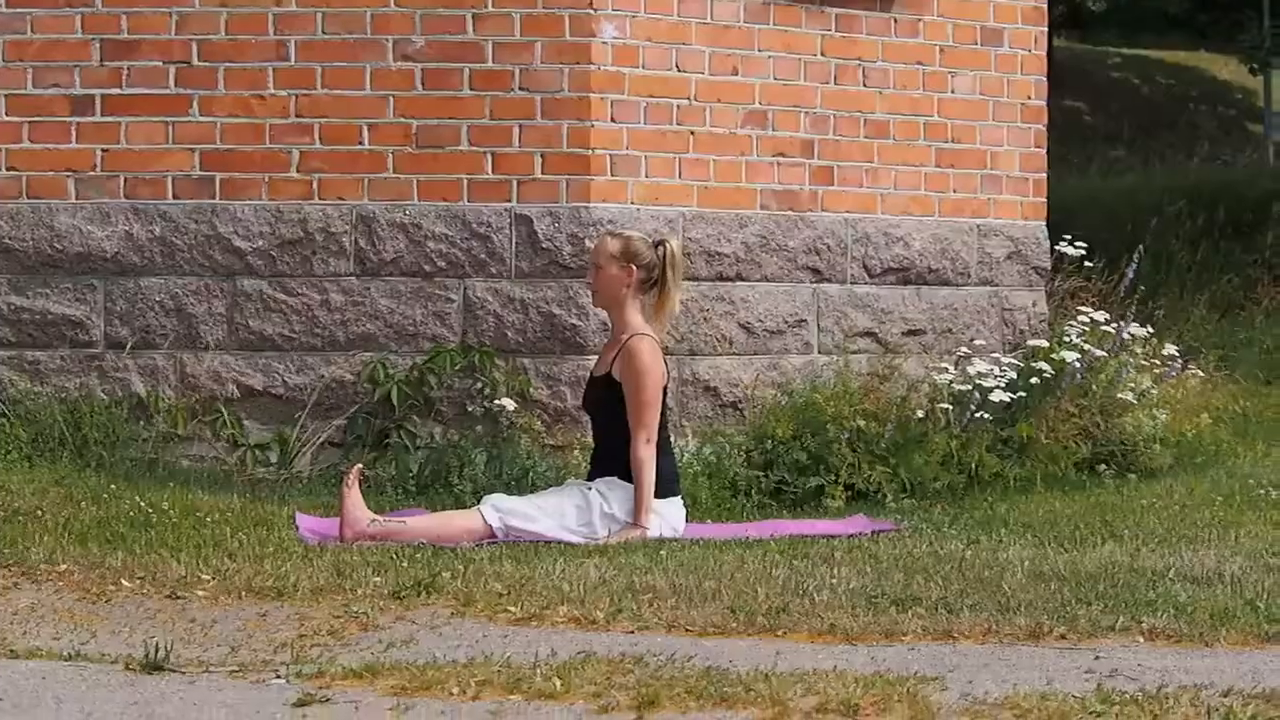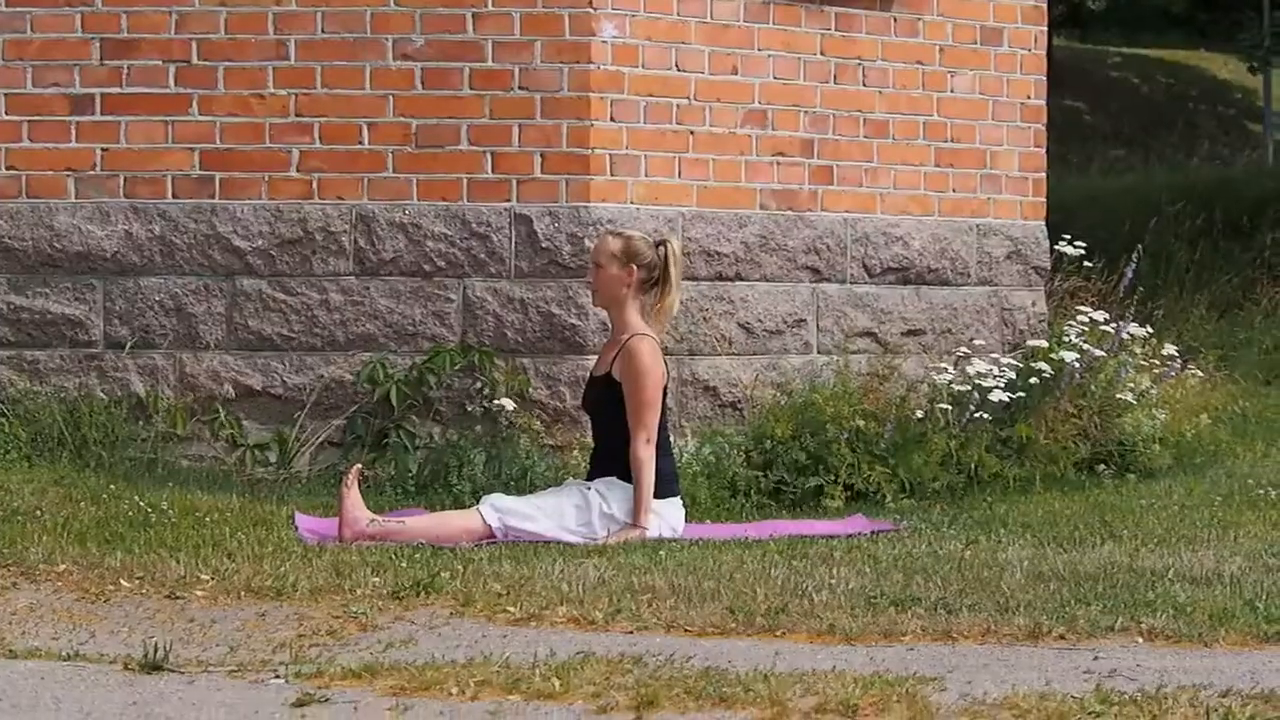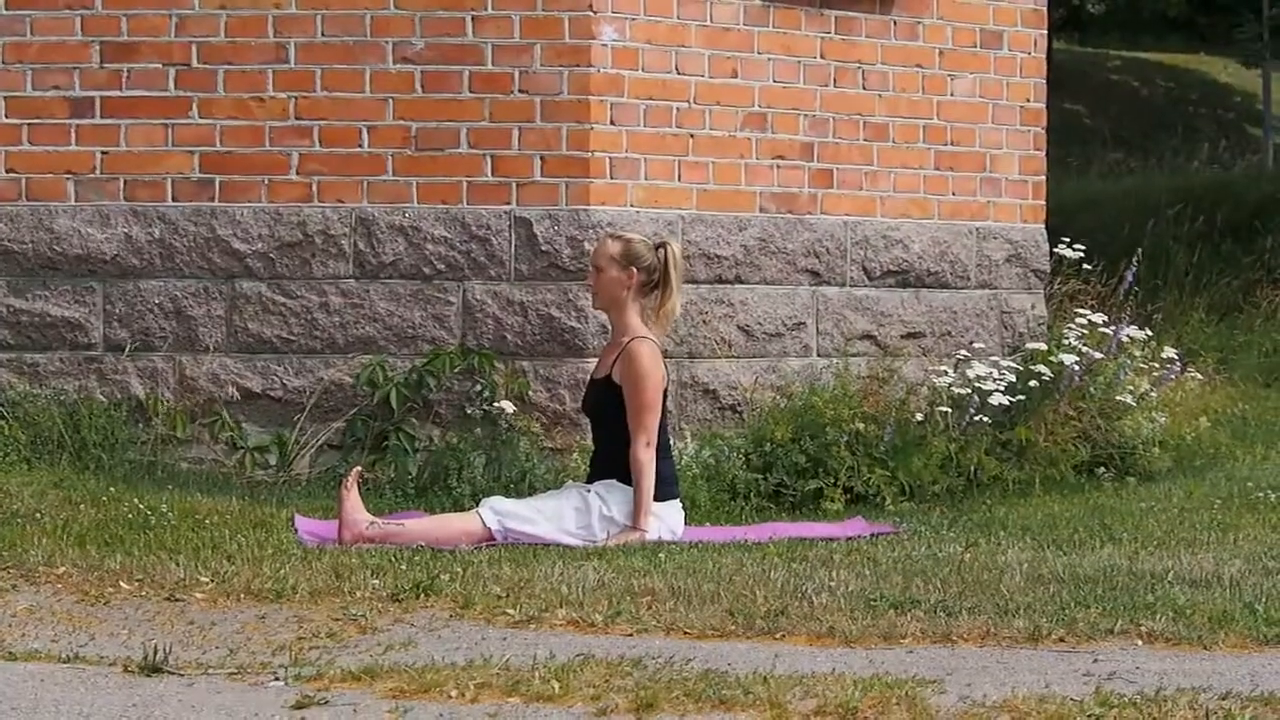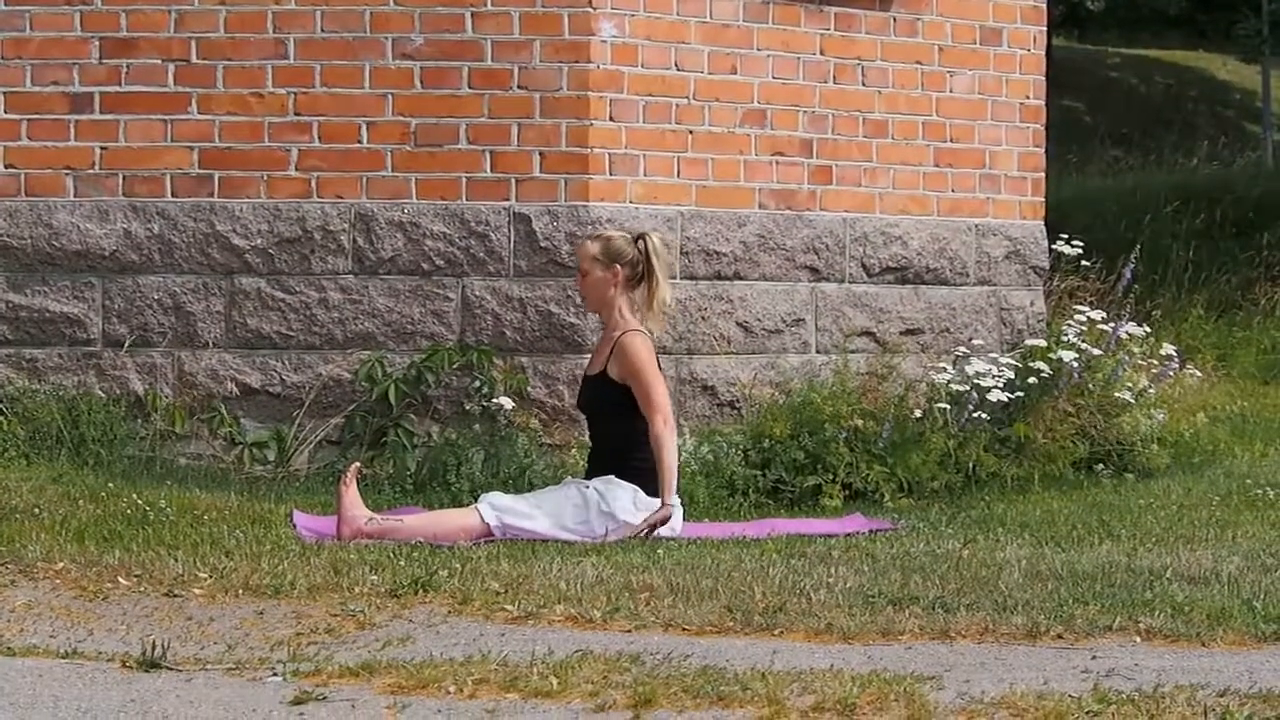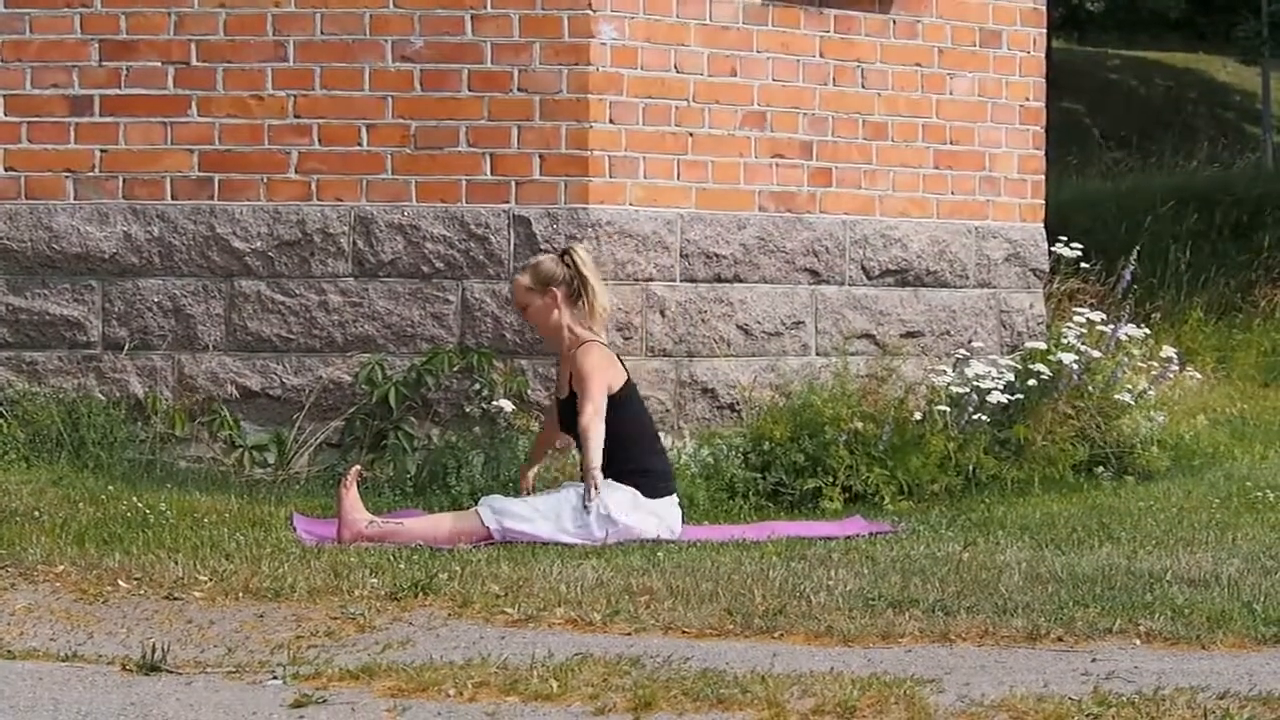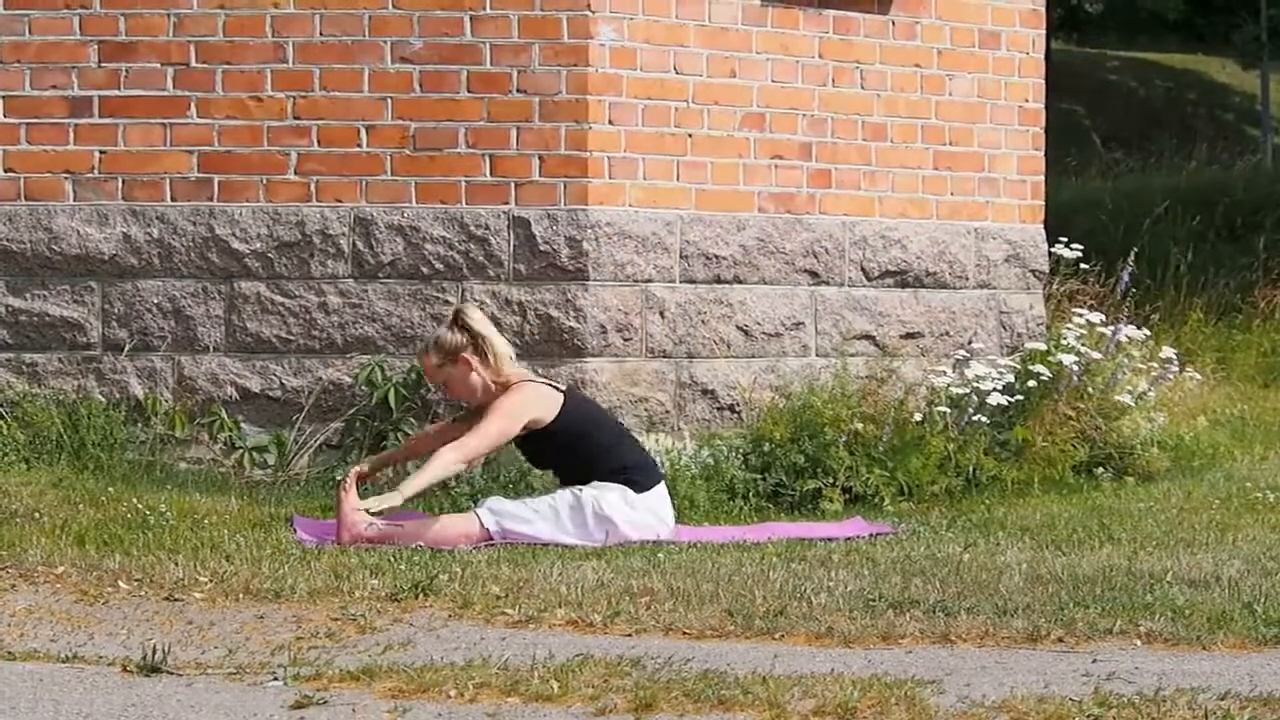
dt=0.4s
person 1, frame 1
left shoulder: (639, 348)
right shoulder: (617, 345)
left elbow: (645, 440)
left wrist: (641, 523)
left hip: (638, 502)
right hip: (611, 493)
left knee: (501, 515)
right knee: (503, 508)
left ankle: (372, 529)
right ankle: (376, 526)
person 1, frame 2
left shoulder: (639, 349)
right shoulder: (616, 345)
left elbow: (644, 441)
left wrist: (640, 523)
left hip: (637, 502)
right hip: (610, 492)
left knee: (500, 516)
right knee: (503, 508)
left ankle: (369, 529)
right ankle: (374, 526)
person 1, frame 3
left shoulder: (639, 352)
right shoulder: (617, 348)
left elbow: (645, 444)
left wrist: (640, 525)
left hip: (635, 505)
right hip: (610, 496)
left knee: (499, 518)
right knee: (502, 512)
left ankle: (370, 532)
right ankle: (375, 529)
person 1, frame 4
left shoulder: (631, 344)
right shoulder: (611, 341)
left elbow: (662, 422)
left wrist: (668, 497)
left hip: (635, 502)
right hip: (612, 492)
left knee: (498, 514)
right knee: (502, 507)
left ankle: (368, 528)
right ankle: (374, 524)
person 1, frame 5
left shoulder: (588, 356)
right shoulder: (570, 353)
left elbow: (591, 416)
right elbow: (557, 416)
left wrist: (593, 469)
right wrist: (530, 464)
left hip: (639, 508)
right hip: (618, 499)
left knee: (495, 519)
right knee: (496, 514)
left ankle: (367, 531)
right ankle: (372, 526)
person 1, frame 6
left shoulder: (523, 398)
right shoulder: (506, 392)
left elbow: (460, 452)
right elbow: (441, 433)
left wrist: (397, 495)
right wrist: (374, 464)
left hip: (630, 505)
right hip: (618, 500)
left knee: (491, 522)
left ankle: (367, 532)
